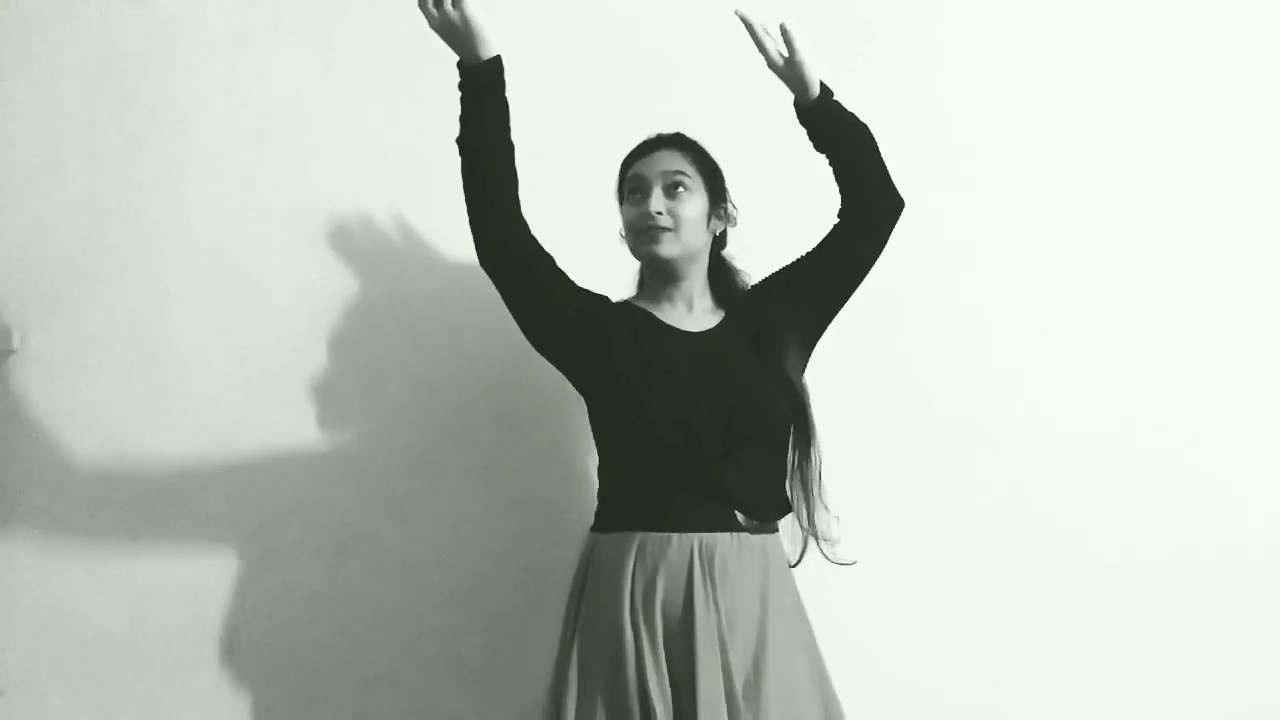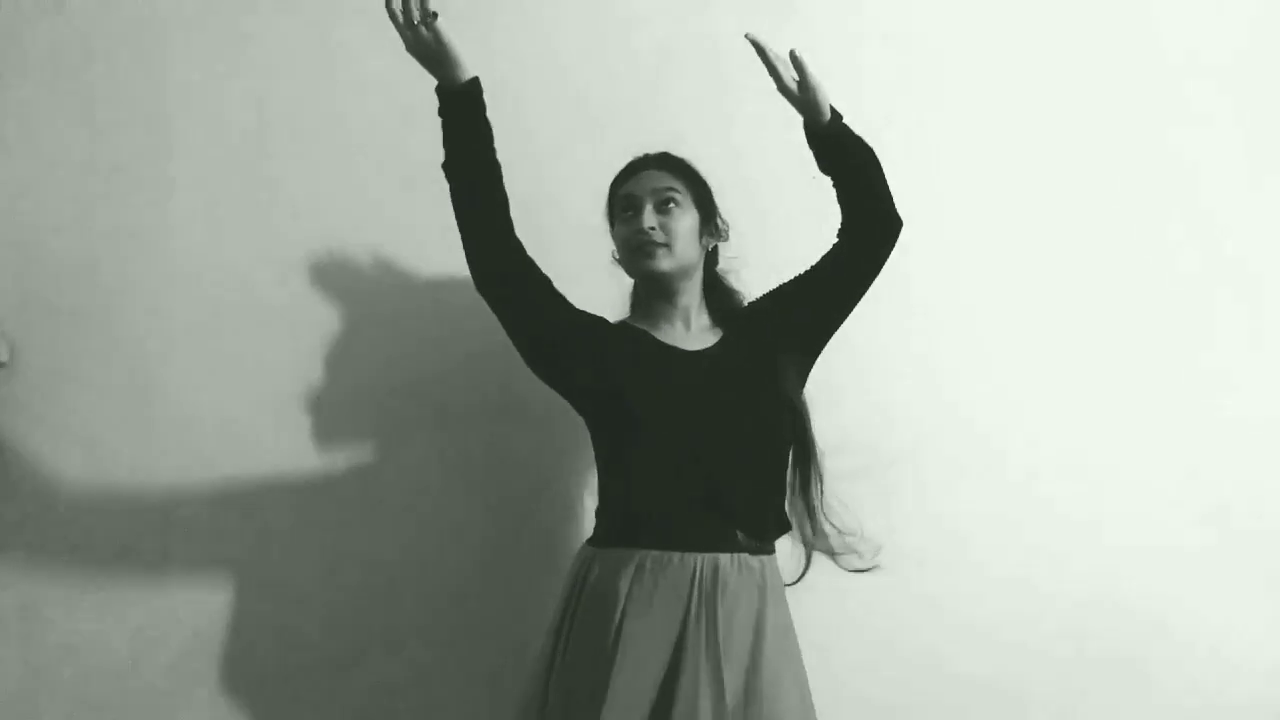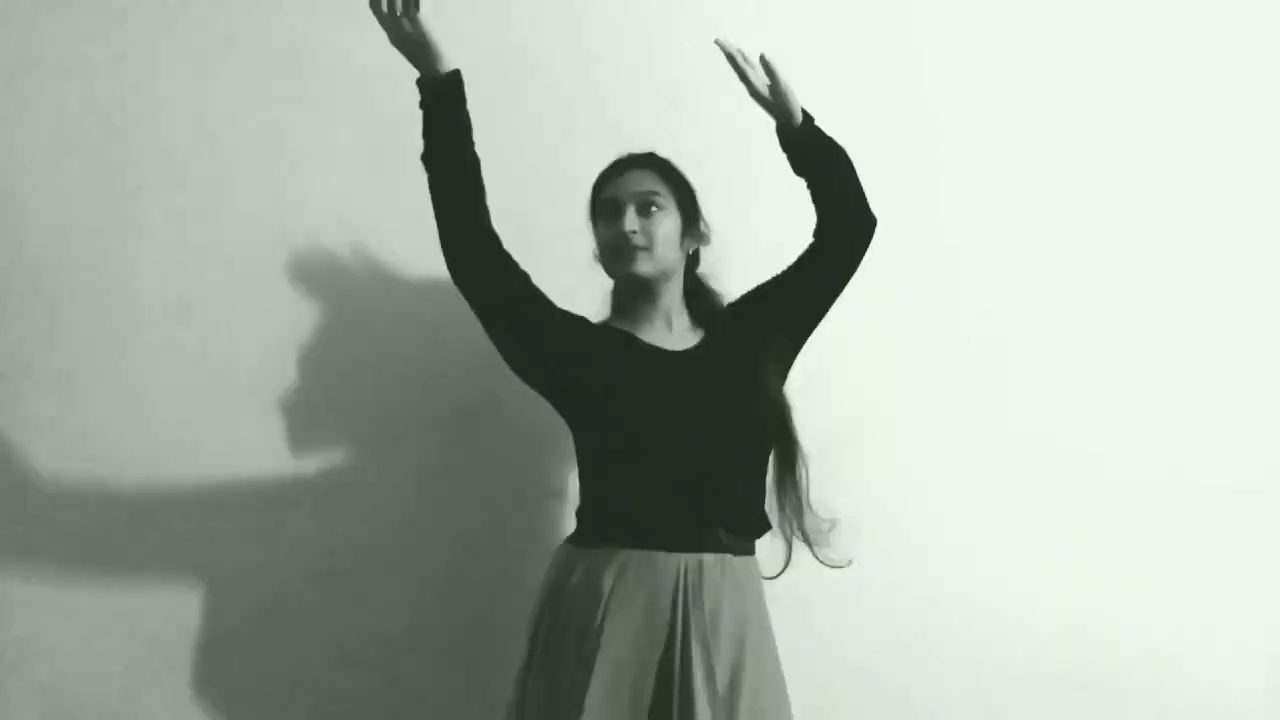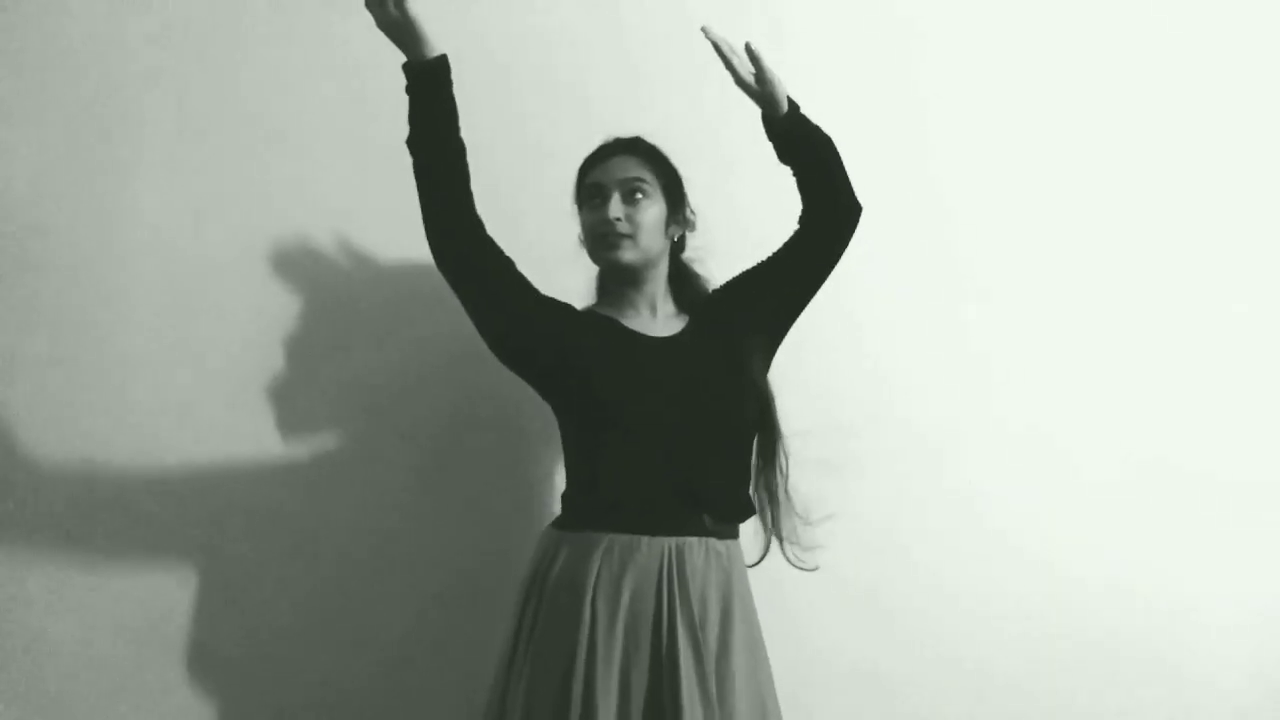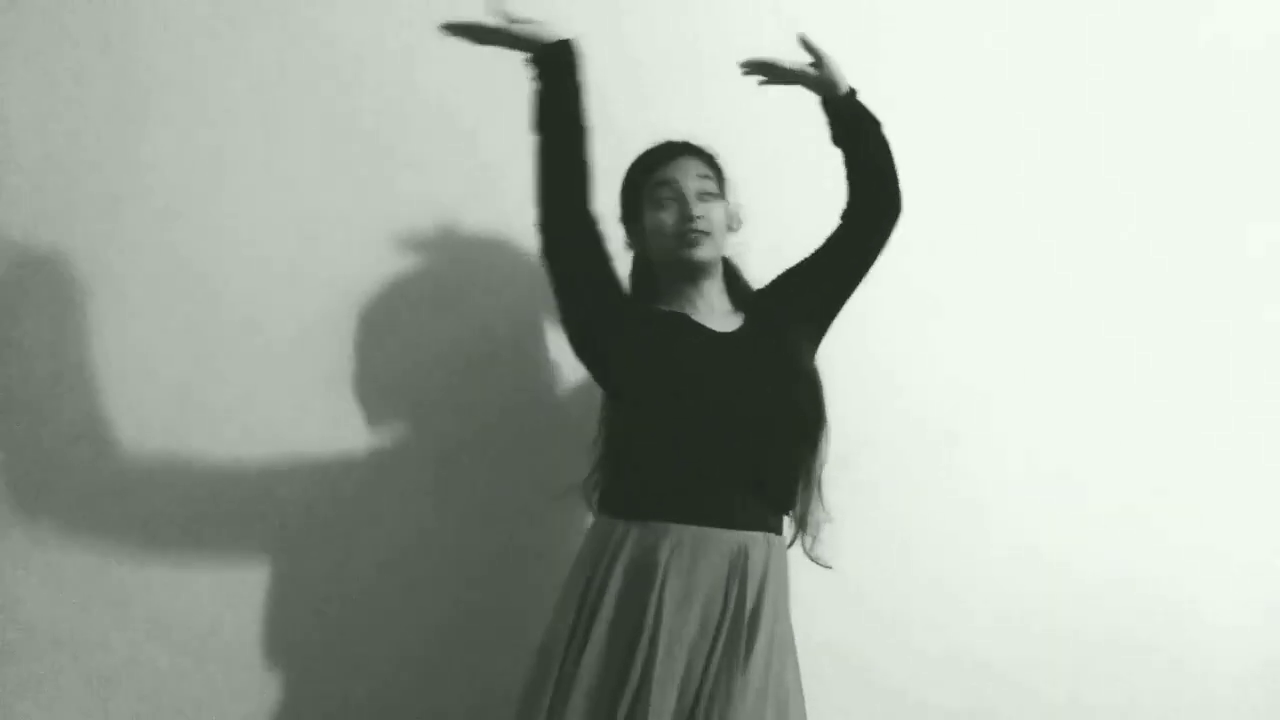
dt=1s
person 1, frame 1
left shoulder: (774, 318)
right shoulder: (600, 329)
left elbow: (876, 205)
right elbow: (500, 234)
left wrist: (810, 96)
right wrist: (480, 68)
left hip: (750, 594)
right hip: (634, 594)
person 1, frame 2
left shoulder: (771, 336)
right shoulder: (597, 350)
left elbow: (874, 226)
right elbow: (495, 254)
left wrist: (820, 120)
right wrist: (459, 91)
left hip: (743, 610)
right hip: (627, 605)
person 1, frame 3
left shoulder: (751, 337)
right shoulder: (576, 349)
left elbow: (849, 227)
right elbow: (472, 248)
left wrist: (791, 120)
right wrist: (440, 82)
left hip: (720, 610)
right hip: (604, 604)
person 1, frame 4
left shoulder: (734, 322)
right shoulder: (561, 335)
left elbow: (835, 213)
right elbow: (455, 230)
left wrist: (779, 111)
right wrist: (426, 67)
left hip: (705, 593)
right hip: (588, 589)
person 1, frame 5
left shoulder: (783, 319)
right shoulder: (626, 330)
left elbow: (877, 207)
right elbow: (565, 216)
left wrist: (839, 99)
right wrist: (555, 62)
left hip: (749, 589)
right hip: (643, 579)
